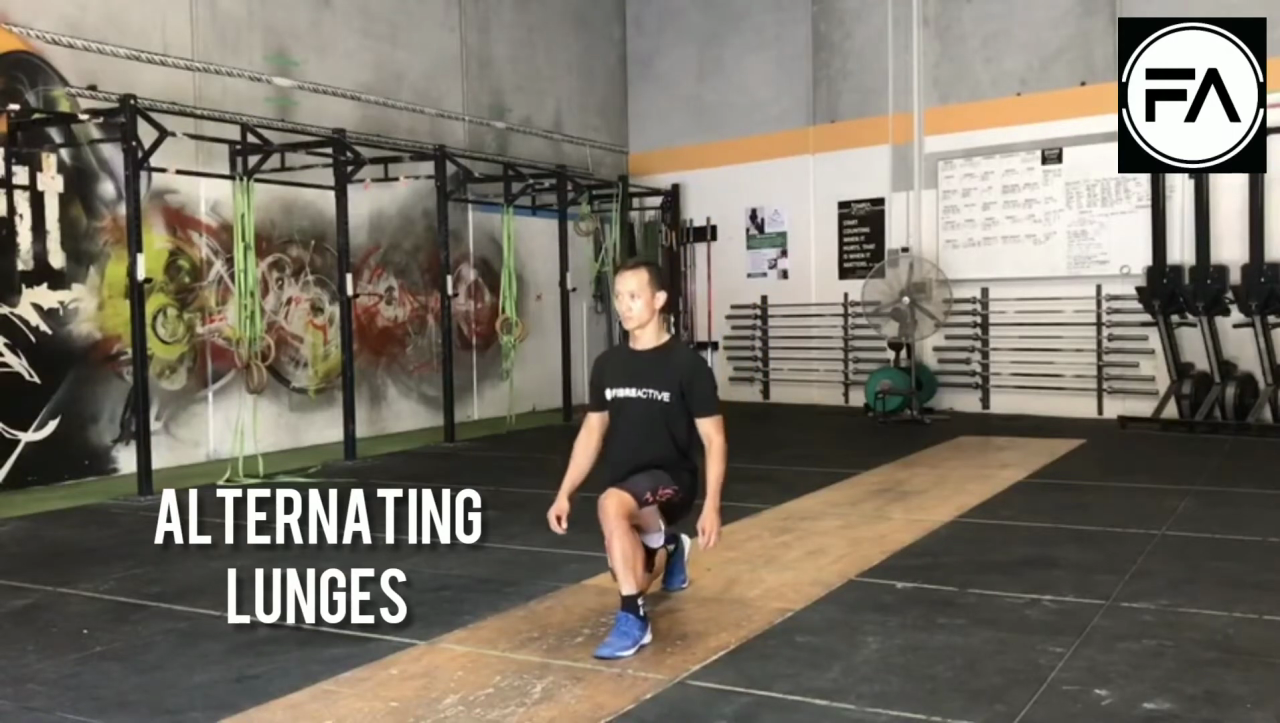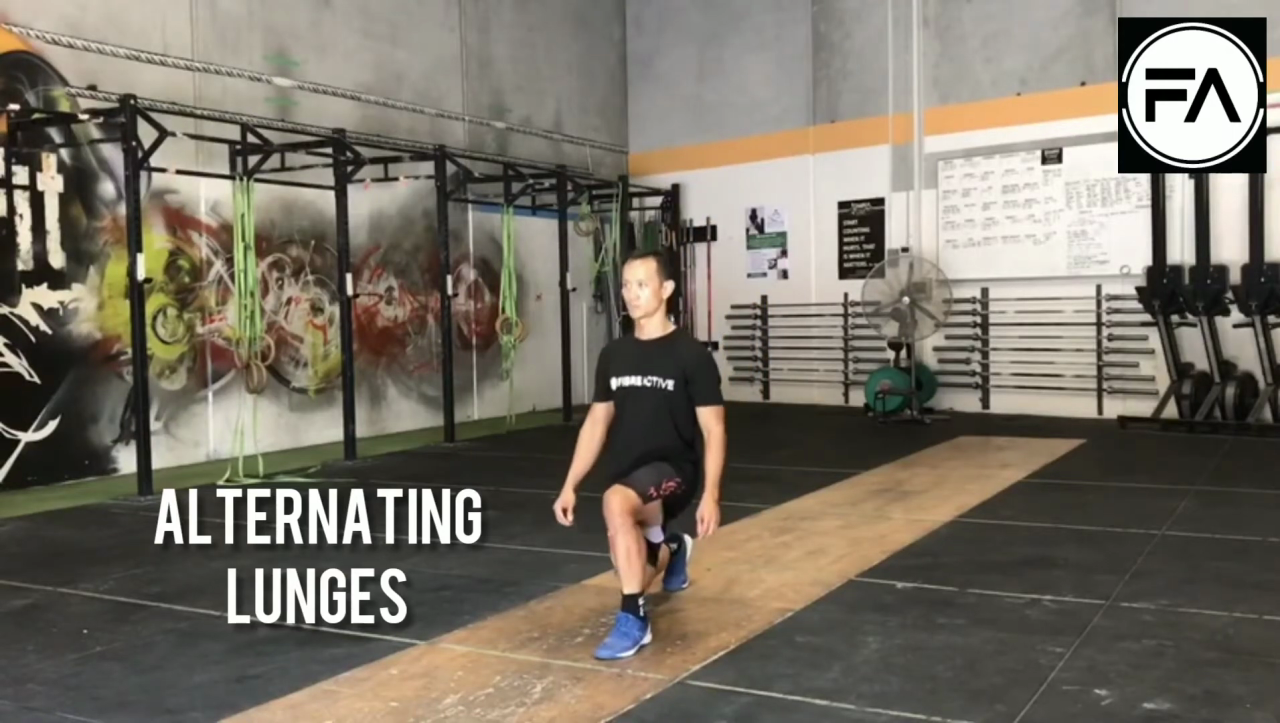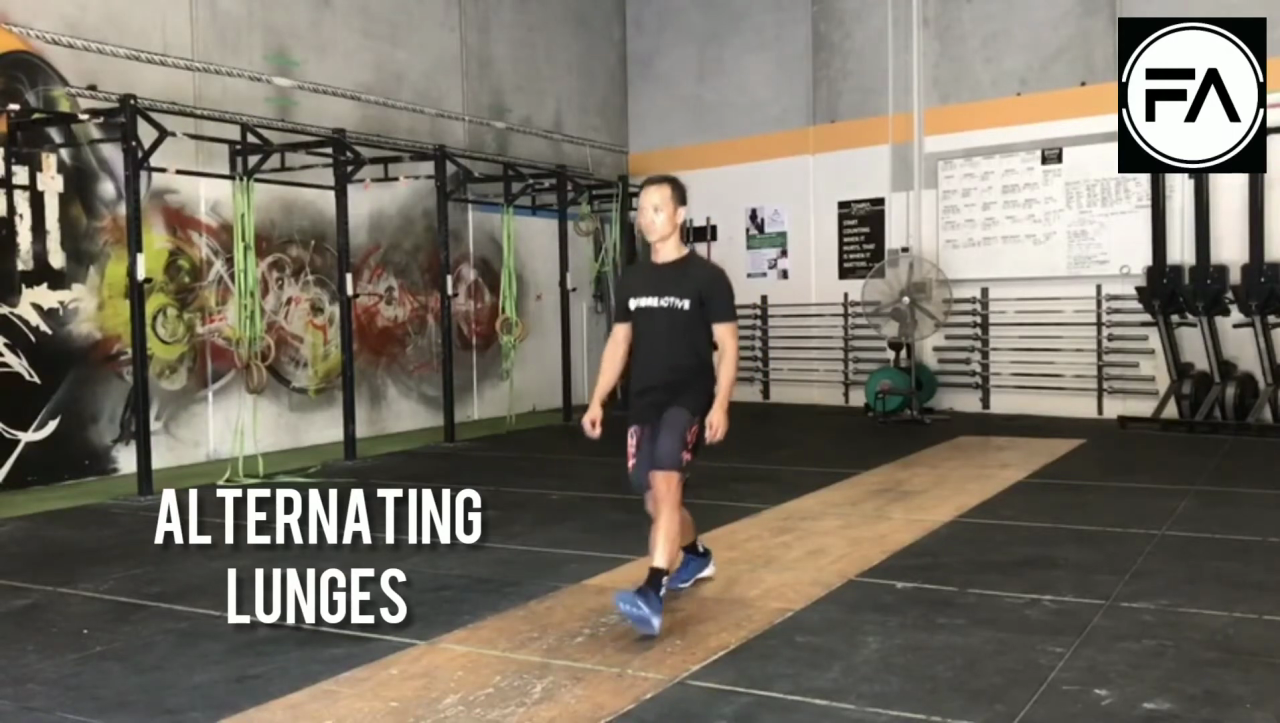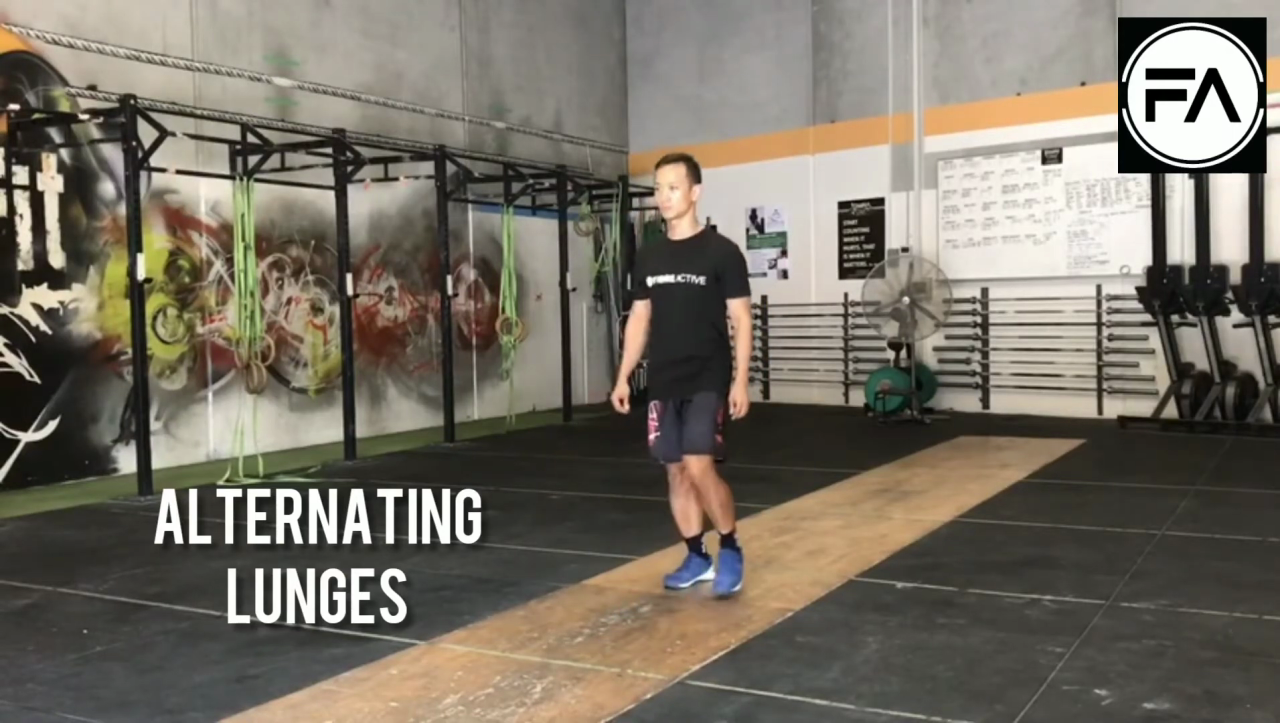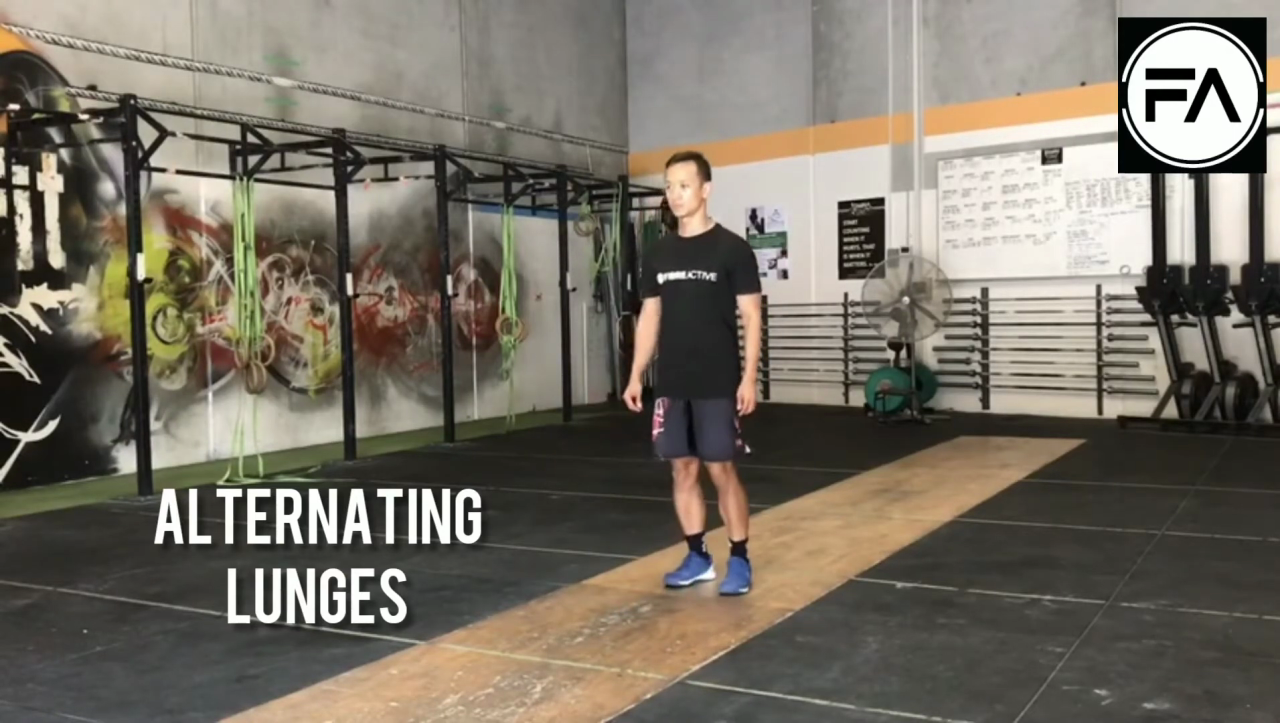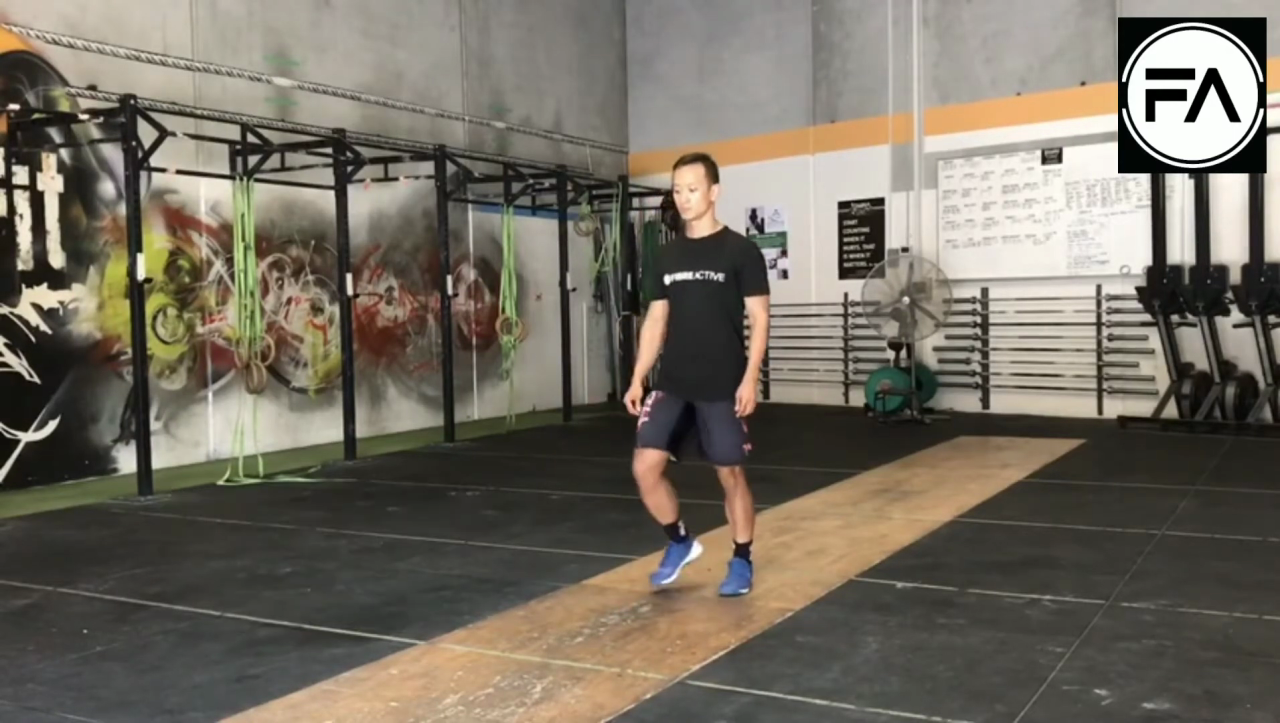
dt=0.3s
person 1, frame 1
left shoulder: (687, 365)
right shoulder: (607, 364)
left elbow: (714, 439)
right elbow: (592, 432)
left wrist: (712, 505)
right wrist: (564, 494)
left hip: (670, 477)
right hip: (626, 485)
left knee: (610, 505)
right knee: (631, 576)
left ankle: (633, 620)
right ankle: (670, 546)
person 1, frame 2
left shoulder: (691, 356)
right shoulder: (613, 355)
left elbow: (713, 430)
right elbow: (597, 422)
left wrist: (711, 496)
right wrist: (569, 485)
left hip: (673, 469)
right hip: (628, 473)
left knee: (615, 504)
right knee: (634, 572)
left ankle: (633, 620)
right ankle: (672, 546)
person 1, frame 3
left shoulder: (706, 276)
right shoulder: (632, 279)
left elbow: (727, 345)
right elbow: (619, 342)
left wrist: (720, 405)
right wrist: (597, 401)
left hip: (688, 399)
right hip: (644, 402)
left knee: (663, 483)
right knee: (657, 497)
left ankle: (653, 594)
right ankle: (696, 555)
person 1, frame 4
left shoulder: (721, 251)
right shoulder: (648, 255)
left elbow: (742, 320)
right elbow: (639, 319)
left wrist: (740, 380)
right wrist: (623, 376)
left hip: (707, 379)
right hip: (663, 382)
left knee: (698, 467)
right knee: (676, 473)
left ankle: (730, 548)
right ankle: (697, 557)
person 1, frame 5
left shoulder: (732, 248)
right shoulder: (658, 252)
left elbow: (751, 316)
right elbow: (649, 316)
left wrist: (749, 376)
right wrist: (635, 375)
left hip: (717, 382)
right hip: (671, 382)
left knee: (721, 471)
right knee: (682, 470)
left ankle: (739, 560)
right ankle: (698, 557)
person 1, frame 6
left shoulder: (740, 251)
right shoulder: (668, 254)
left elbow: (759, 319)
right elbow: (656, 320)
left wrist: (750, 379)
right wrist: (638, 378)
left hip: (722, 385)
right hip: (672, 383)
left knee: (730, 474)
right knee: (645, 467)
left ankle: (741, 561)
right ankle: (679, 542)
